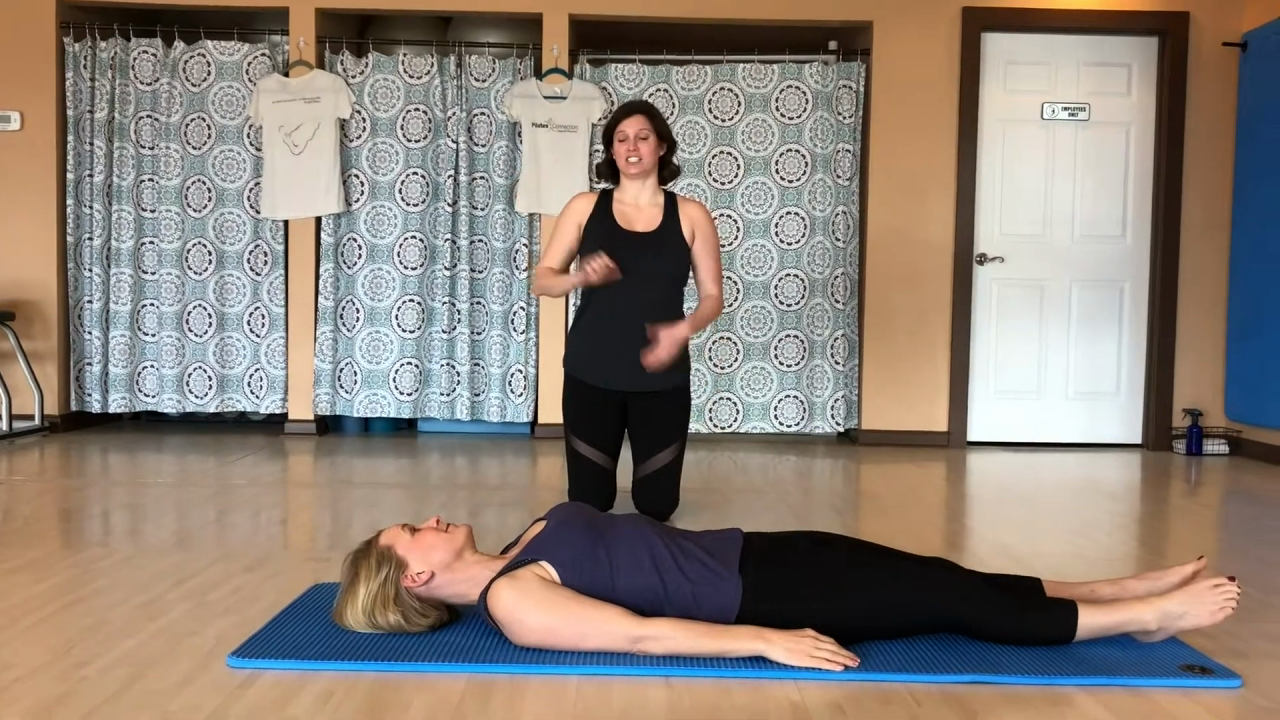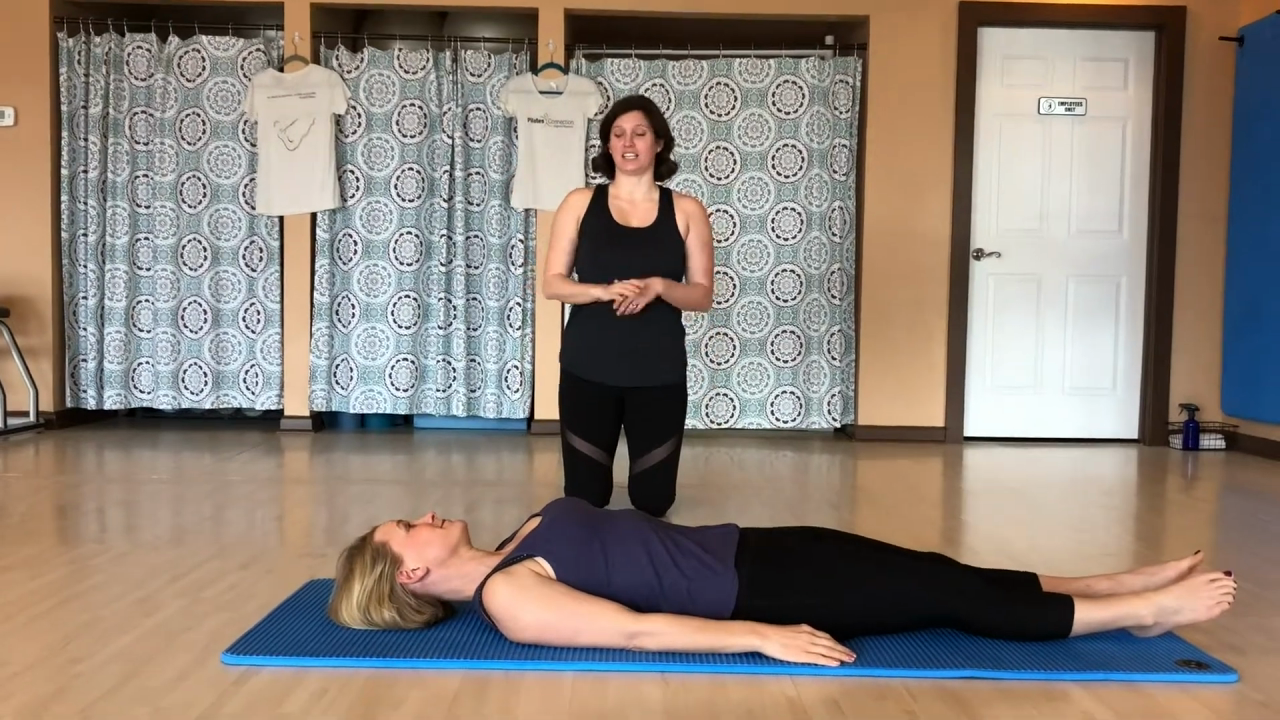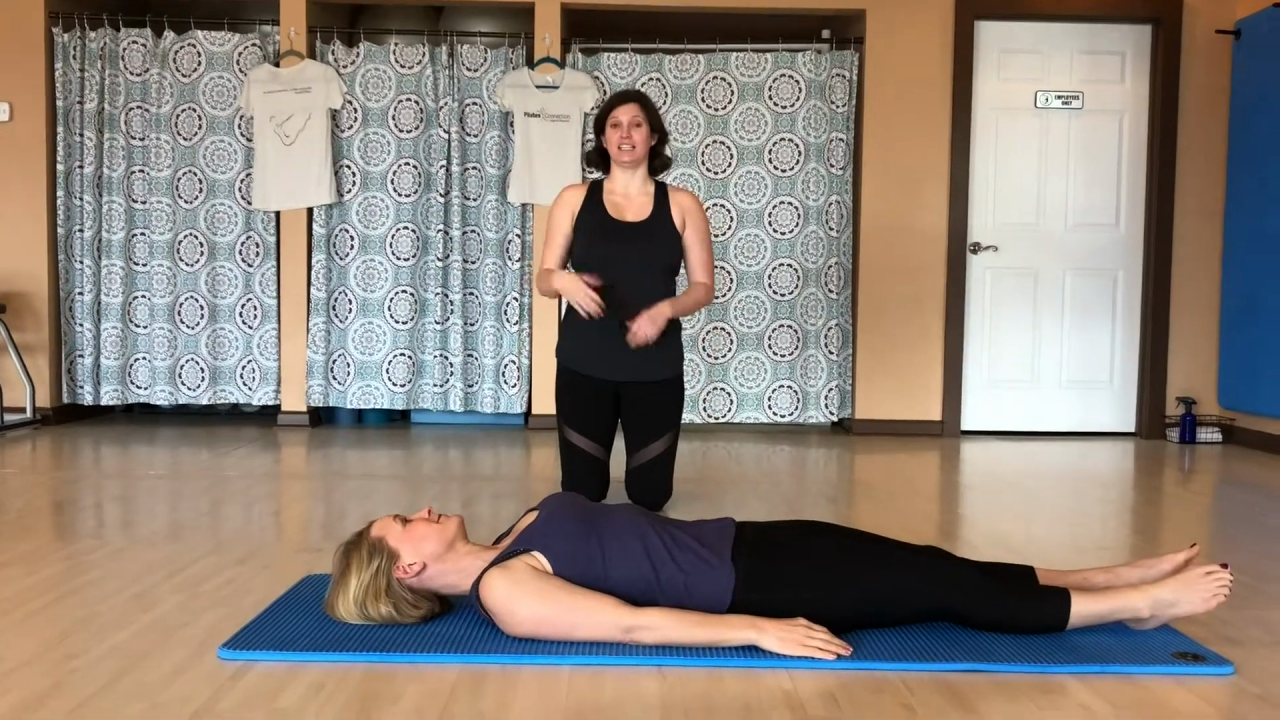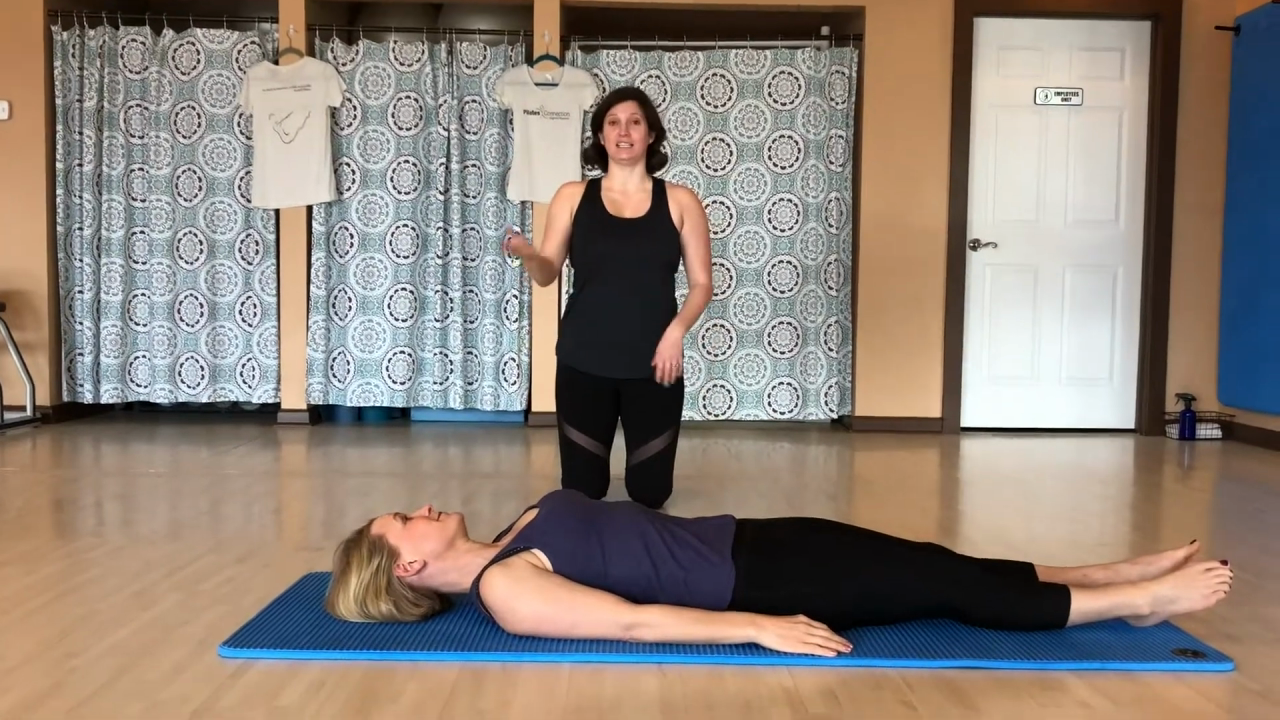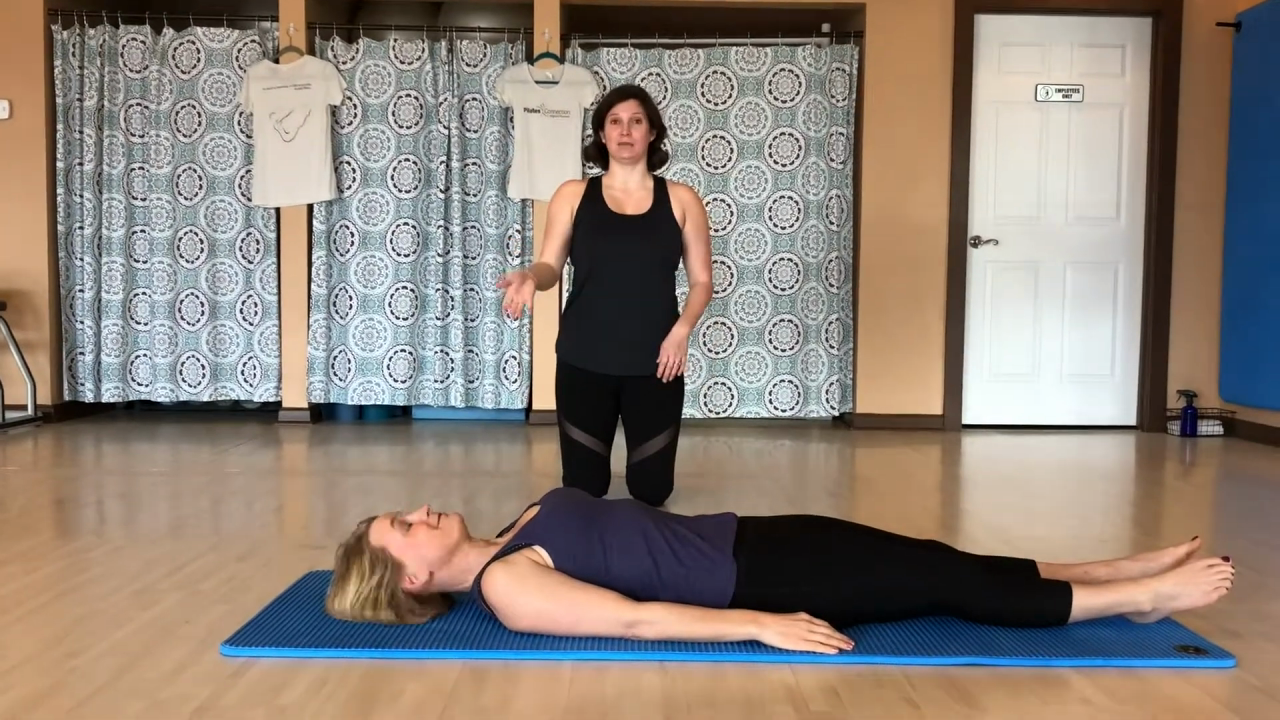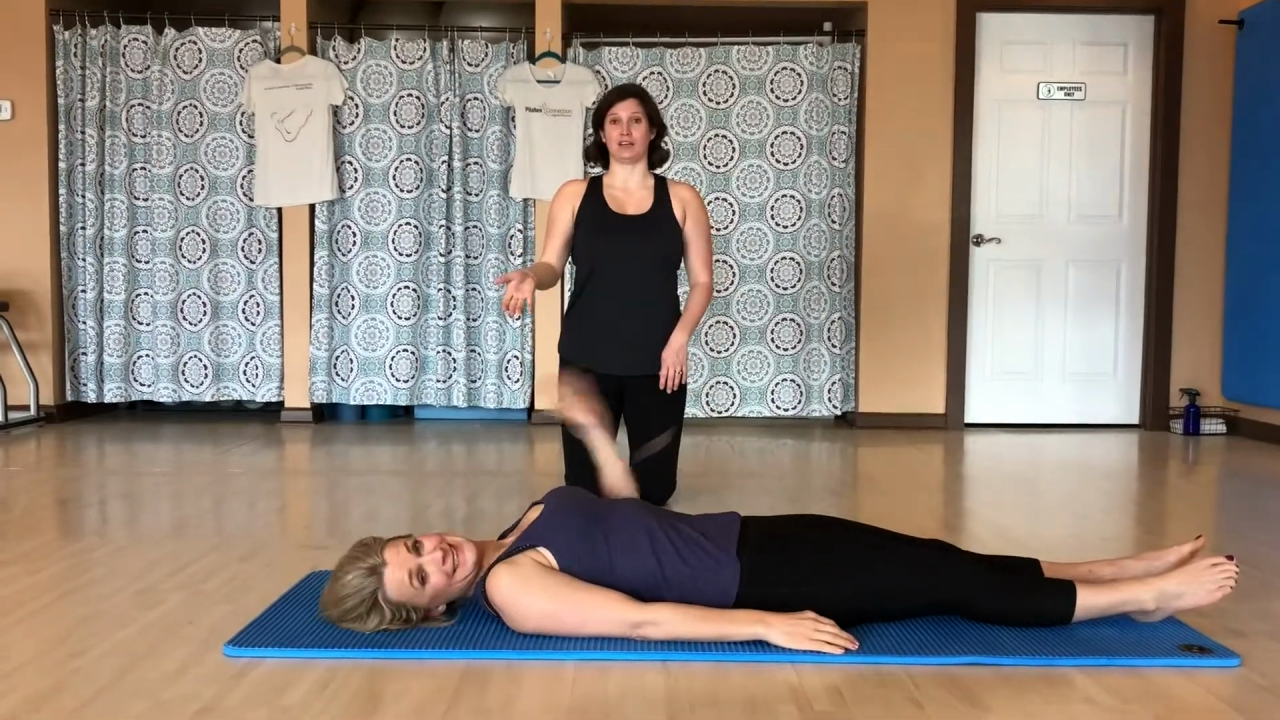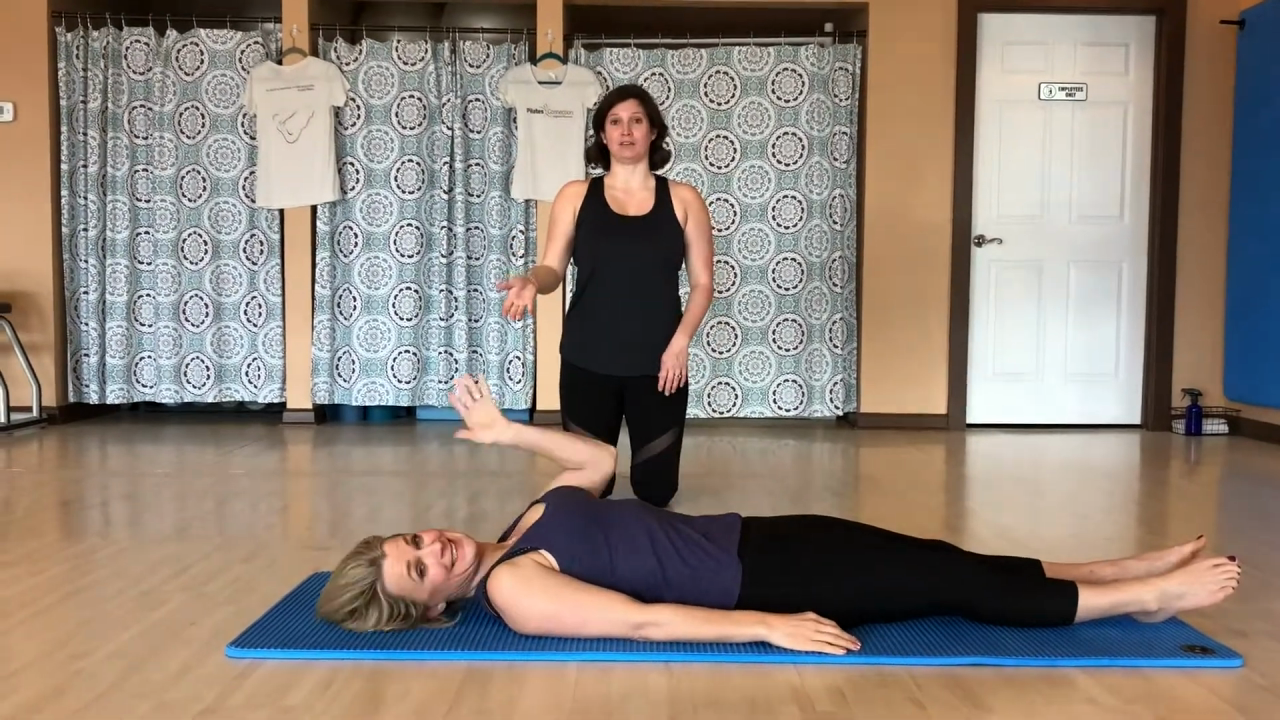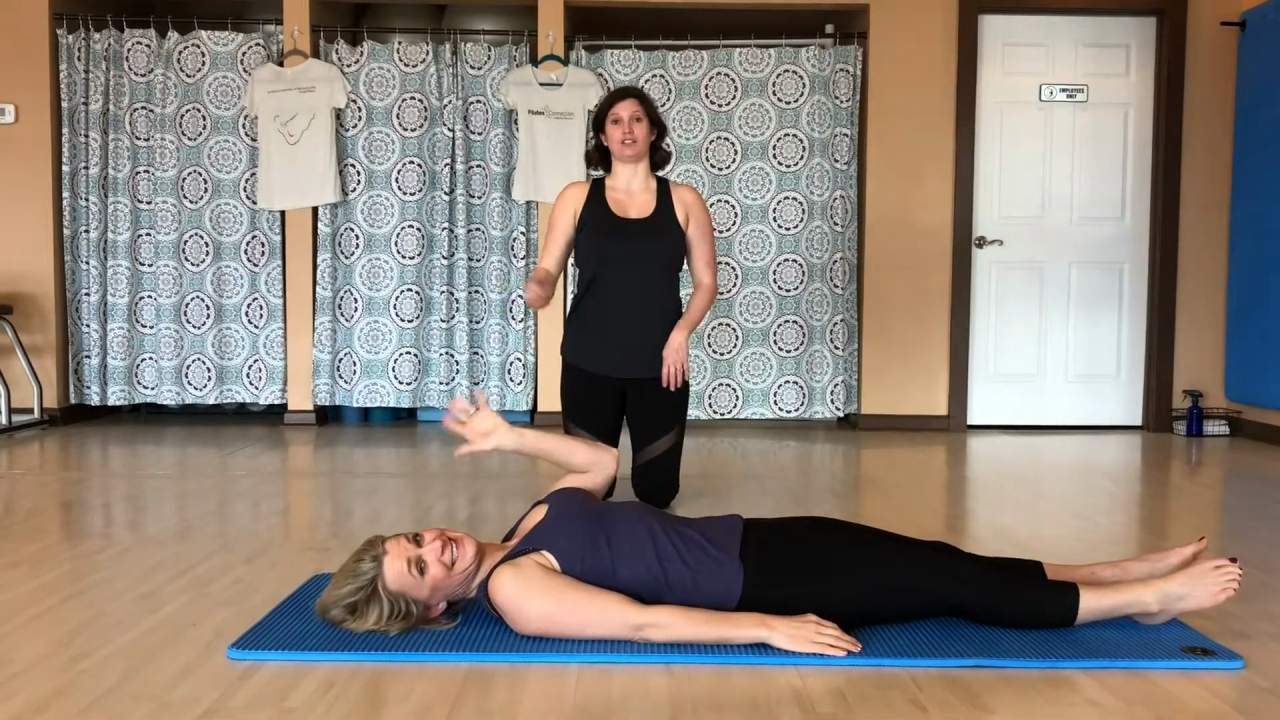
dt=0.2s
person 1, frame 1
left shoulder: (517, 557)
right shoulder: (514, 606)
right elbow: (642, 634)
right wrist: (769, 642)
left hip: (750, 555)
right hip: (750, 597)
left knee: (942, 576)
right knee: (955, 606)
left ankle: (1137, 590)
right ankle: (1150, 616)
person 1, frame 2
left shoulder: (514, 552)
right shoulder: (509, 601)
right elbow: (637, 629)
right wrist: (765, 637)
left hip: (746, 549)
right hip: (745, 591)
left knee: (940, 572)
right knee: (953, 602)
left ankle: (1134, 585)
right ankle: (1143, 612)
person 1, frame 3
left shoulder: (513, 545)
right shoulder: (505, 596)
right elbow: (633, 624)
right wrist: (759, 632)
left hip: (743, 543)
right hip: (740, 584)
left knee: (939, 565)
right knee: (950, 593)
left ankle: (1131, 578)
right ankle: (1140, 604)
person 1, frame 4
left shoulder: (510, 545)
right shoulder: (506, 594)
right elbow: (633, 621)
right wrist: (760, 628)
left hip: (741, 542)
right hip: (743, 584)
left knee: (937, 563)
right knee: (947, 591)
left ankle: (1131, 576)
right ankle: (1140, 601)
person 1, frame 5
left shoulder: (509, 542)
right shoulder: (509, 594)
right elbow: (635, 618)
right wrist: (762, 626)
left hip: (741, 538)
right hip: (742, 582)
left knee: (940, 561)
right knee: (952, 592)
left ankle: (1130, 570)
right ankle: (1140, 599)
person 1, frame 6
left shoulder: (520, 533)
right shoulder: (515, 595)
left elbow: (624, 501)
right elbow: (643, 619)
left wrist: (588, 420)
right wrist: (767, 623)
left hip: (749, 539)
right hip: (750, 581)
left knee: (944, 558)
right knee: (953, 589)
left ankle: (1137, 570)
right ankle: (1141, 596)
person 1, frame 7
left shoulder: (526, 527)
right shoulder: (517, 595)
left elbow: (601, 461)
right elbow: (644, 621)
left wrist: (507, 427)
right wrist: (768, 624)
left hip: (751, 540)
right hip: (750, 583)
left knee: (947, 559)
right knee: (956, 587)
left ankle: (1139, 572)
right ankle: (1145, 597)
person 1, frame 8
left shoulder: (528, 528)
right shoulder: (518, 595)
left elbow: (604, 459)
right elbow: (645, 622)
left wrist: (509, 432)
right wrist: (771, 628)
left hip: (752, 542)
right hip: (752, 587)
left knee: (947, 560)
right knee: (957, 591)
left ankle: (1142, 573)
right ankle: (1149, 598)
person 2, frame 1
left shoulder: (691, 214)
right shoulder: (585, 206)
left elbow: (713, 297)
right elbow: (542, 279)
left wrist: (684, 328)
right wrist: (581, 276)
left hip: (662, 378)
right hip: (592, 374)
left knee: (657, 505)
right knee: (589, 502)
person 2, frame 2
left shoulder: (686, 210)
right shoulder: (580, 203)
left elbow: (703, 292)
right elbow: (550, 283)
left wrist: (659, 287)
right wrist: (605, 291)
left hip: (659, 374)
right hip: (587, 371)
left knee: (653, 501)
right knee: (585, 498)
person 2, frame 3
left shoulder: (681, 204)
right shoulder: (574, 199)
left elbow: (703, 285)
right elbow: (543, 278)
left wrist: (667, 309)
right wrist: (562, 279)
left hip: (655, 369)
right hip: (584, 365)
left knee: (650, 494)
right knee: (582, 492)
person 2, frame 4
left shoulder: (680, 201)
right shoulder: (572, 196)
left elbow: (701, 283)
right elbow: (548, 269)
left wrist: (676, 329)
right wrist: (528, 256)
left hip: (652, 364)
right hip: (583, 362)
left knee: (650, 491)
right knee: (582, 489)
person 2, frame 5
left shoulder: (681, 198)
right shoulder: (573, 195)
left elbow: (701, 281)
right elbow: (550, 267)
left wrist: (681, 330)
right wrist: (528, 278)
left hip: (654, 364)
right hip: (584, 361)
left knee: (651, 489)
right knee: (583, 487)
person 2, frame 6
left shoulder: (682, 198)
right shoulder: (574, 195)
left elbow: (702, 281)
right elbow: (551, 266)
left wrist: (681, 336)
right wrist: (529, 276)
left hip: (656, 363)
right hip: (586, 360)
left knee: (655, 490)
right knee: (585, 485)
person 2, frame 7
left shoulder: (683, 199)
right shoulder: (576, 196)
left elbow: (702, 283)
right elbow: (552, 269)
left wrist: (680, 341)
right wrist: (530, 282)
left hip: (657, 364)
right hip: (587, 362)
left knee: (656, 491)
person 2, frame 8
left shoulder: (684, 200)
right shoulder: (578, 197)
left elbow: (706, 281)
right elbow: (549, 267)
left wrist: (681, 335)
right wrist: (537, 287)
left hip: (658, 365)
right hip: (590, 363)
left knee: (657, 491)
